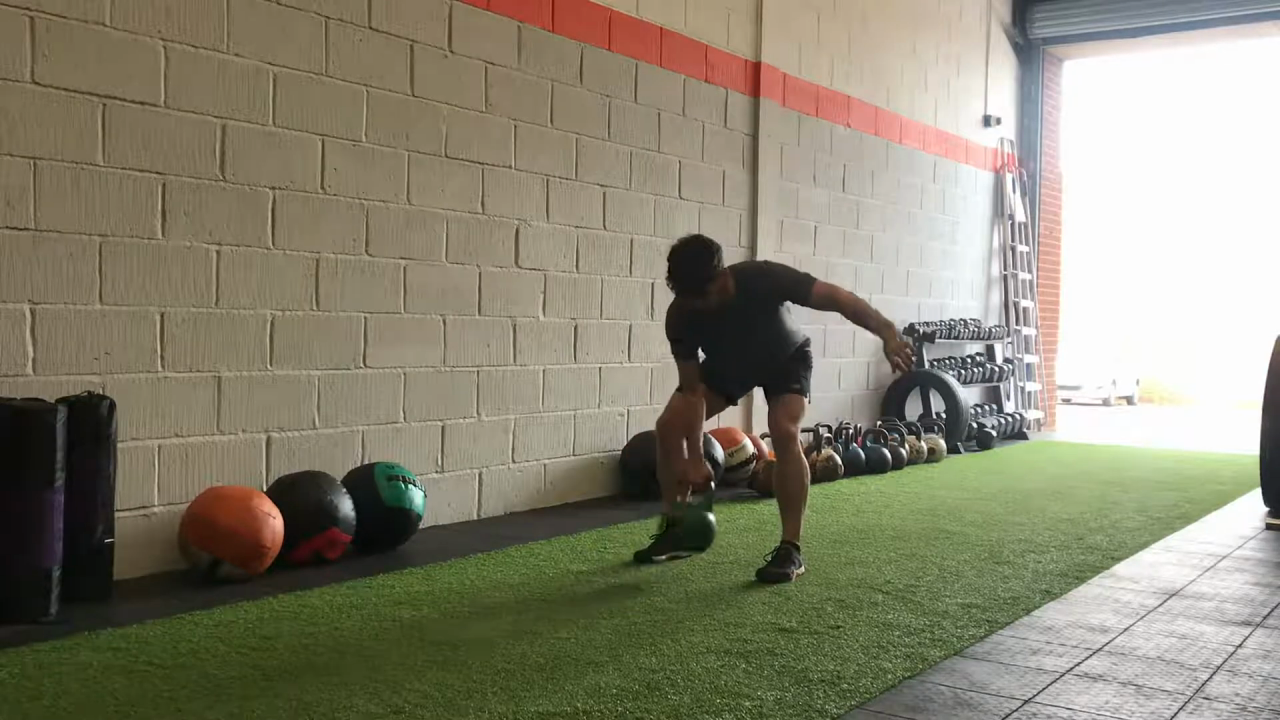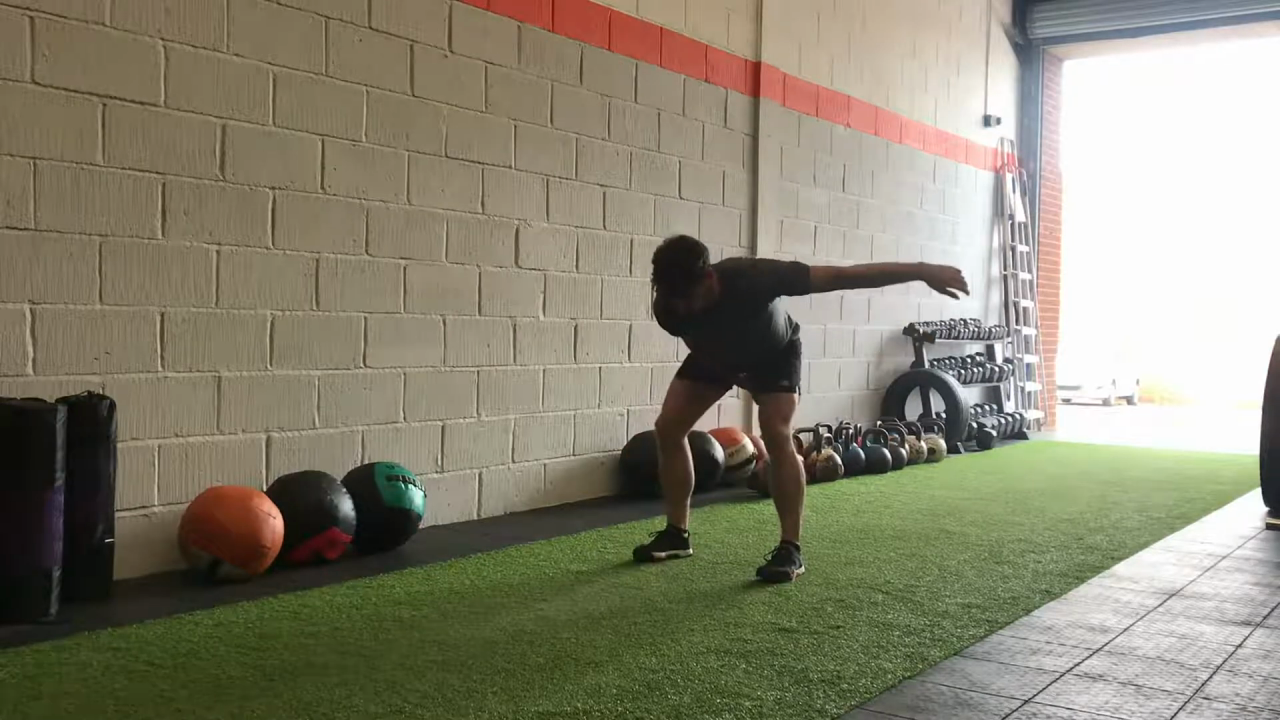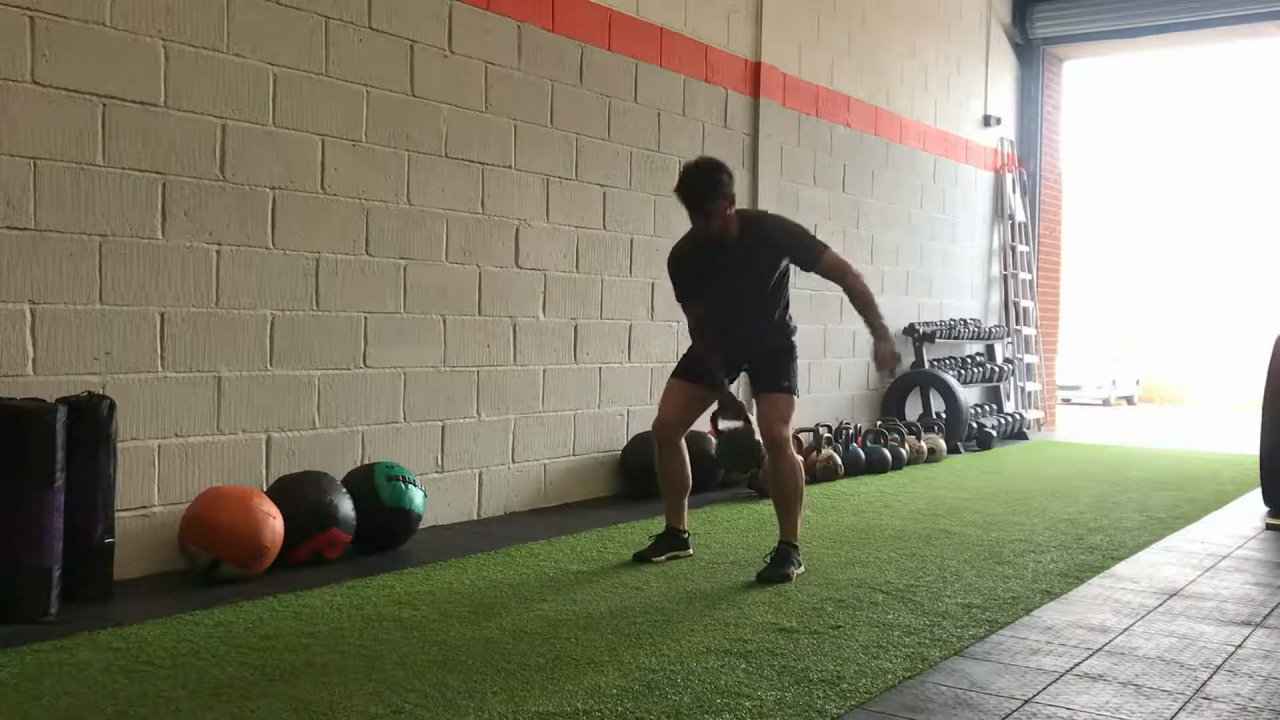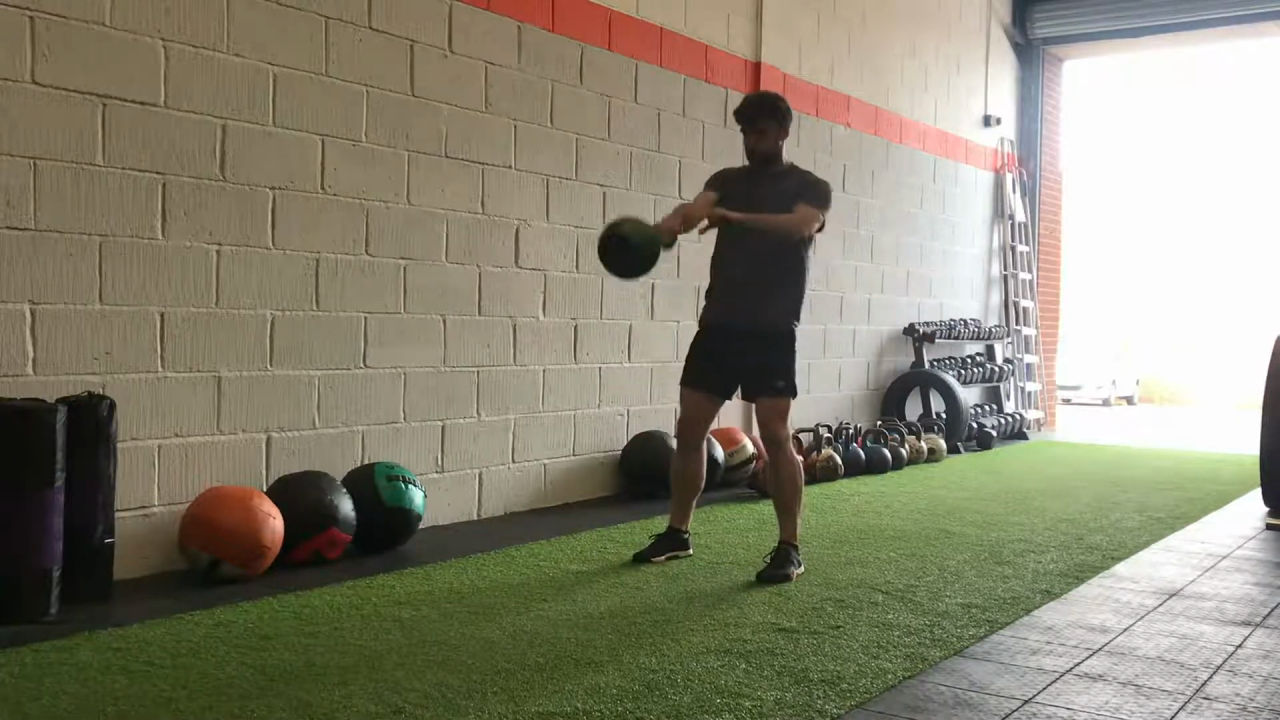
dt=0.4s
person 1, frame 1
left shoulder: (762, 278)
right shoulder: (681, 316)
left elbow: (838, 298)
right elbow: (691, 391)
left wrist: (888, 335)
right wrist: (695, 459)
left hip: (786, 358)
right hip: (725, 364)
left knee: (784, 432)
right knee: (668, 426)
left ankle: (790, 549)
right ankle: (674, 533)
person 1, frame 2
left shoulder: (752, 277)
right shoulder: (667, 307)
left elbow: (841, 276)
right elbow: (701, 348)
left wrist: (922, 272)
right wrist: (743, 383)
left hip: (775, 352)
right hip: (719, 356)
left knee: (776, 435)
right knee: (668, 426)
left ankle: (790, 548)
right ankle: (676, 533)
person 1, frame 3
left shoulder: (773, 231)
right shoulder: (684, 255)
left elbow: (845, 276)
right elbow: (700, 328)
left wrist: (880, 336)
right wrist: (721, 391)
left hip: (772, 344)
right hip: (715, 344)
left knee: (776, 437)
right knee: (666, 426)
left ankle: (788, 549)
right ankle: (676, 533)
person 1, frame 4
left shoulder: (810, 187)
right shoulder: (727, 180)
left elbow: (800, 227)
right elbow: (696, 208)
left wrist: (732, 217)
right wrist: (671, 222)
left hip: (772, 329)
right hip: (718, 325)
left knee: (775, 436)
right knee: (688, 429)
left ankle: (789, 548)
right ankle: (678, 533)
